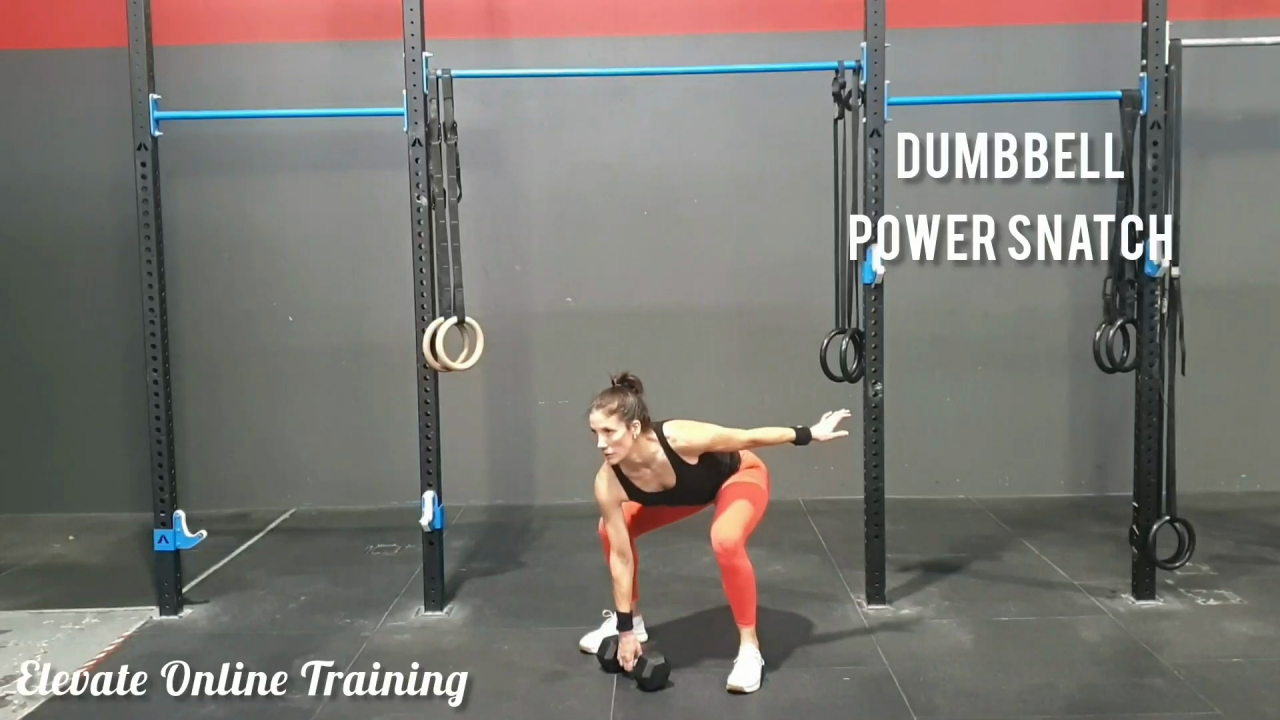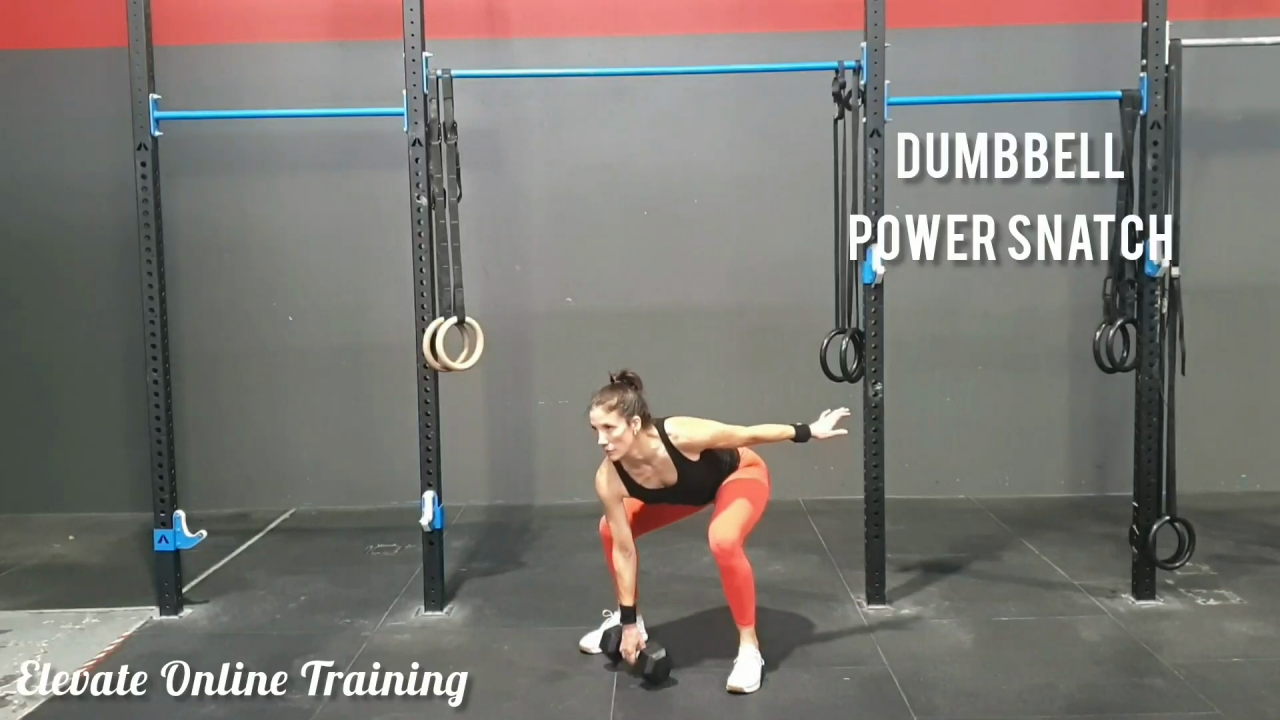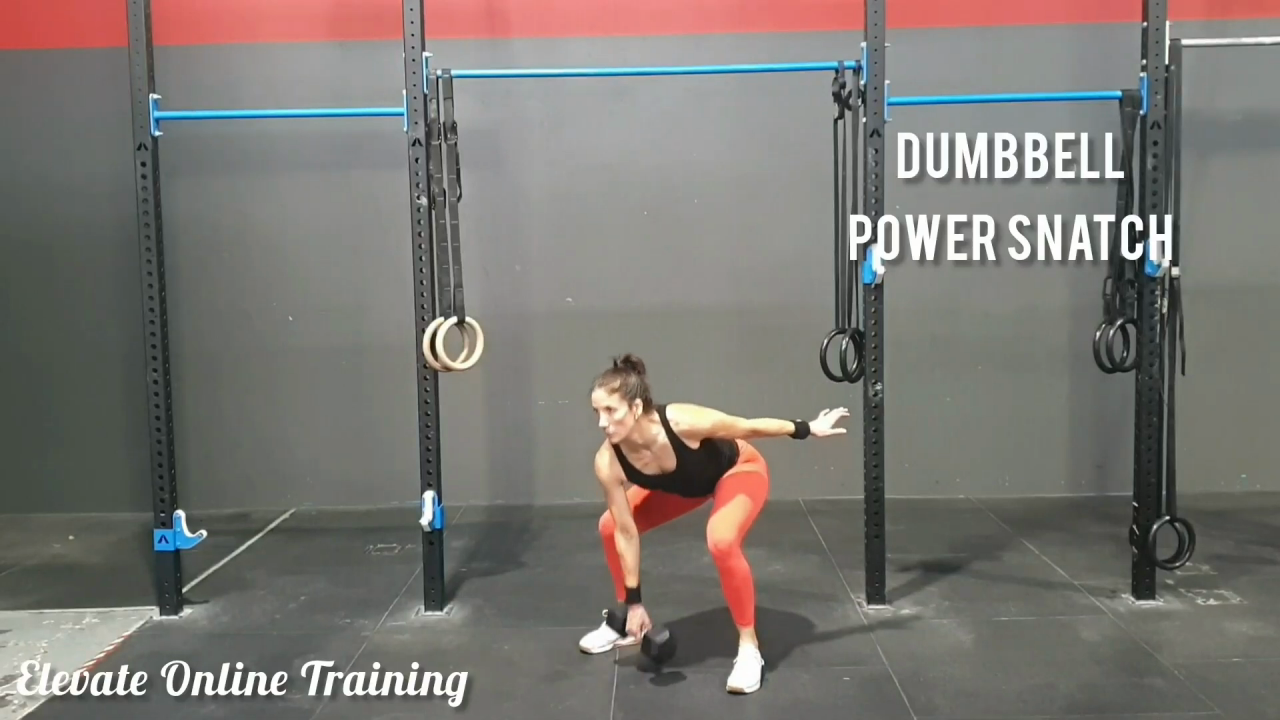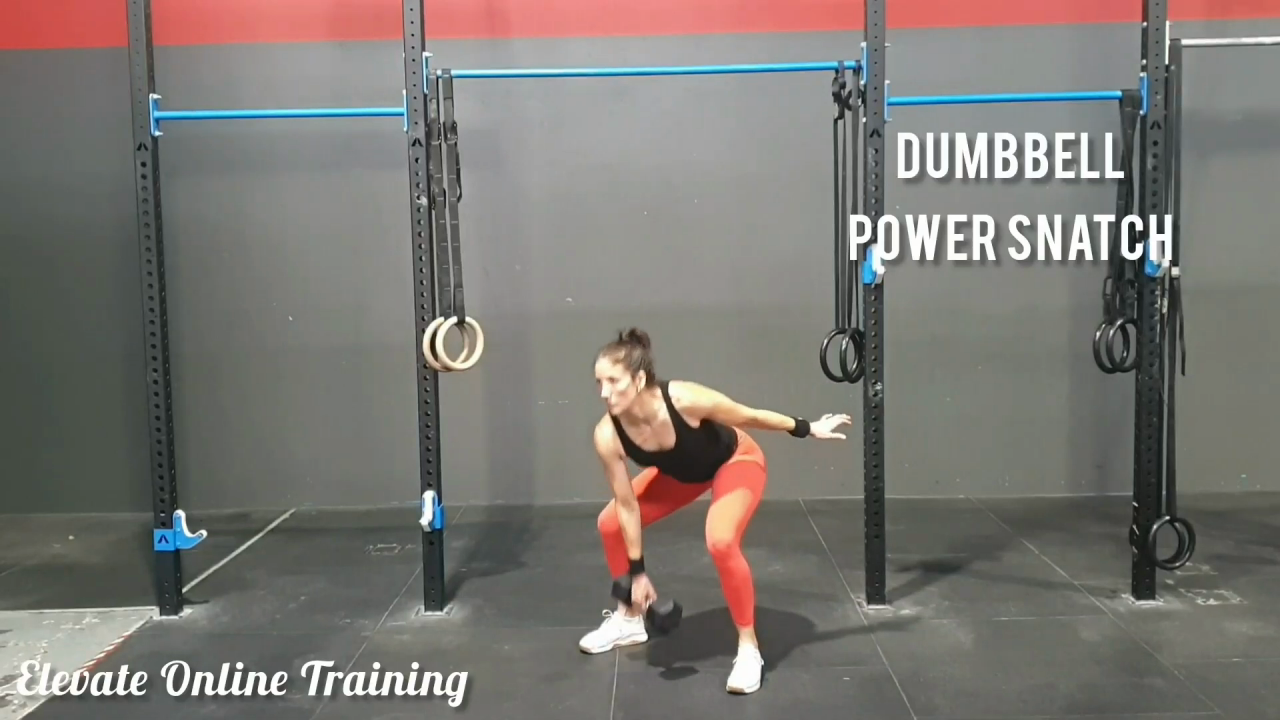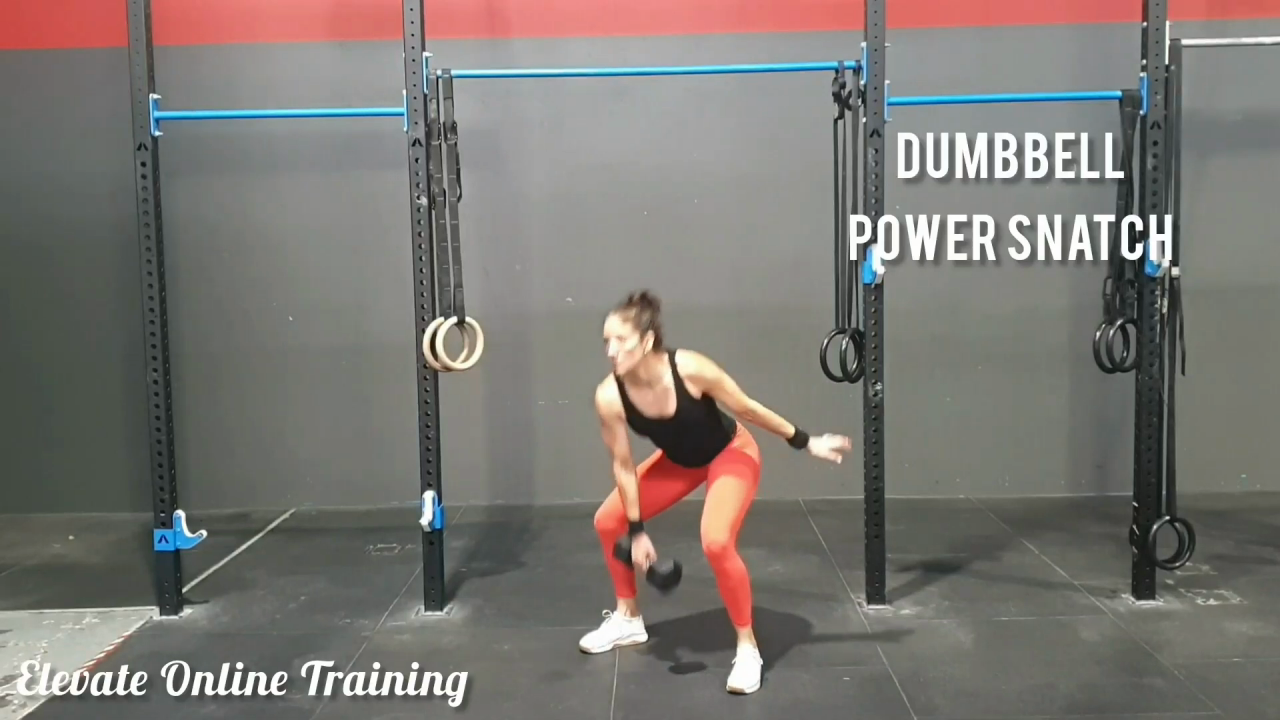
dt=0.1s
person 1, frame 1
left shoulder: (680, 439)
right shoulder: (608, 482)
left elbow: (748, 438)
right elbow: (622, 553)
left wrist: (807, 434)
right wrist: (626, 627)
left hip: (741, 475)
right hip: (691, 492)
left knee: (726, 540)
right knee: (610, 531)
left ankle: (750, 647)
right ankle: (626, 618)
person 1, frame 2
left shoulder: (681, 435)
right shoulder: (608, 478)
left elbow: (748, 435)
right elbow: (623, 548)
left wrist: (807, 431)
right wrist: (628, 621)
left hip: (741, 473)
right hip: (690, 491)
left knee: (723, 541)
right knee: (610, 529)
left ankle: (749, 647)
right ankle: (627, 618)
person 1, frame 3
left shoulder: (683, 422)
right shoulder: (608, 461)
left elbow: (750, 428)
right elbow: (628, 529)
left wrist: (807, 429)
right wrist: (633, 602)
left hip: (740, 469)
right hip: (684, 487)
left knee: (721, 542)
right knee: (610, 528)
left ankle: (749, 648)
right ankle: (628, 622)
person 1, frame 4
left shoulder: (684, 399)
right shoulder: (607, 435)
left elbow: (749, 417)
right elbow: (627, 504)
left wrist: (806, 429)
right wrist: (638, 572)
left hip: (736, 462)
right hip: (681, 474)
left knee: (720, 541)
right knee: (610, 524)
left ankle: (748, 648)
right ankle: (629, 618)
person 1, frame 5
left shoulder: (692, 370)
right shoulder: (609, 397)
left elbow: (750, 410)
right elbow: (622, 466)
left wrist: (805, 441)
right wrist: (637, 531)
left hip: (729, 457)
right hip: (676, 462)
left knee: (715, 542)
right knee: (608, 522)
left ankle: (747, 650)
right ankle: (627, 619)
